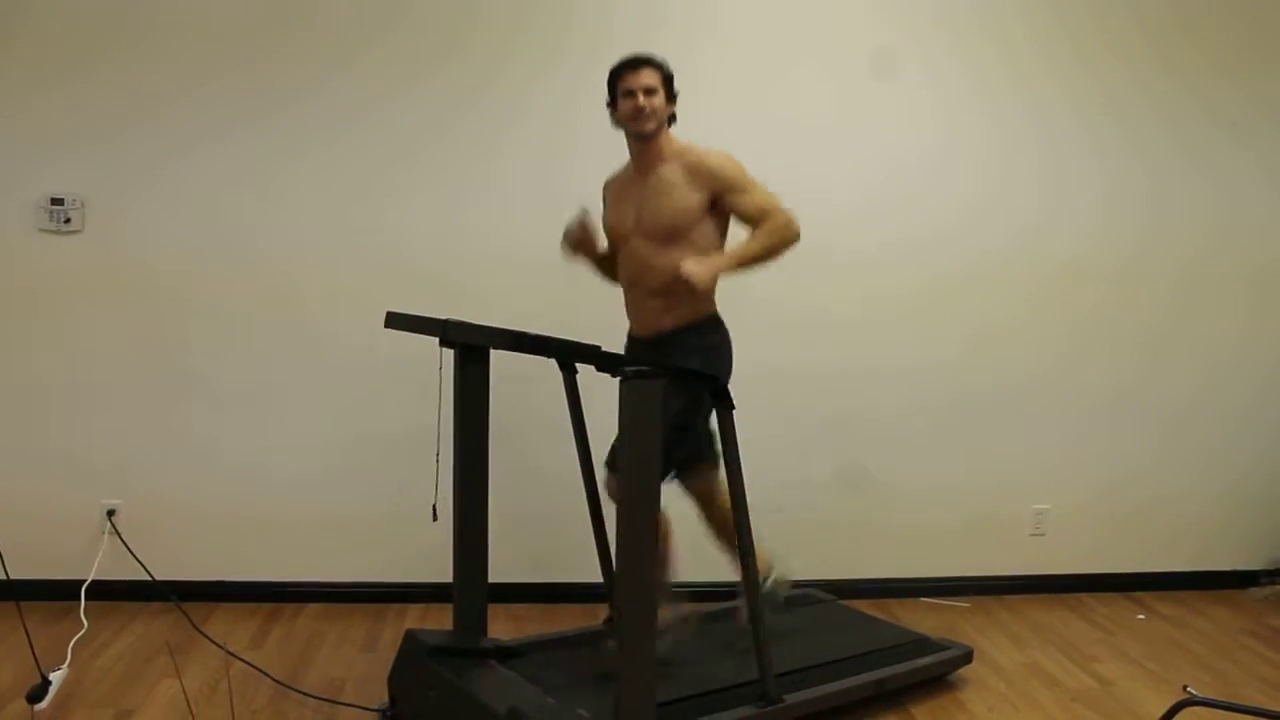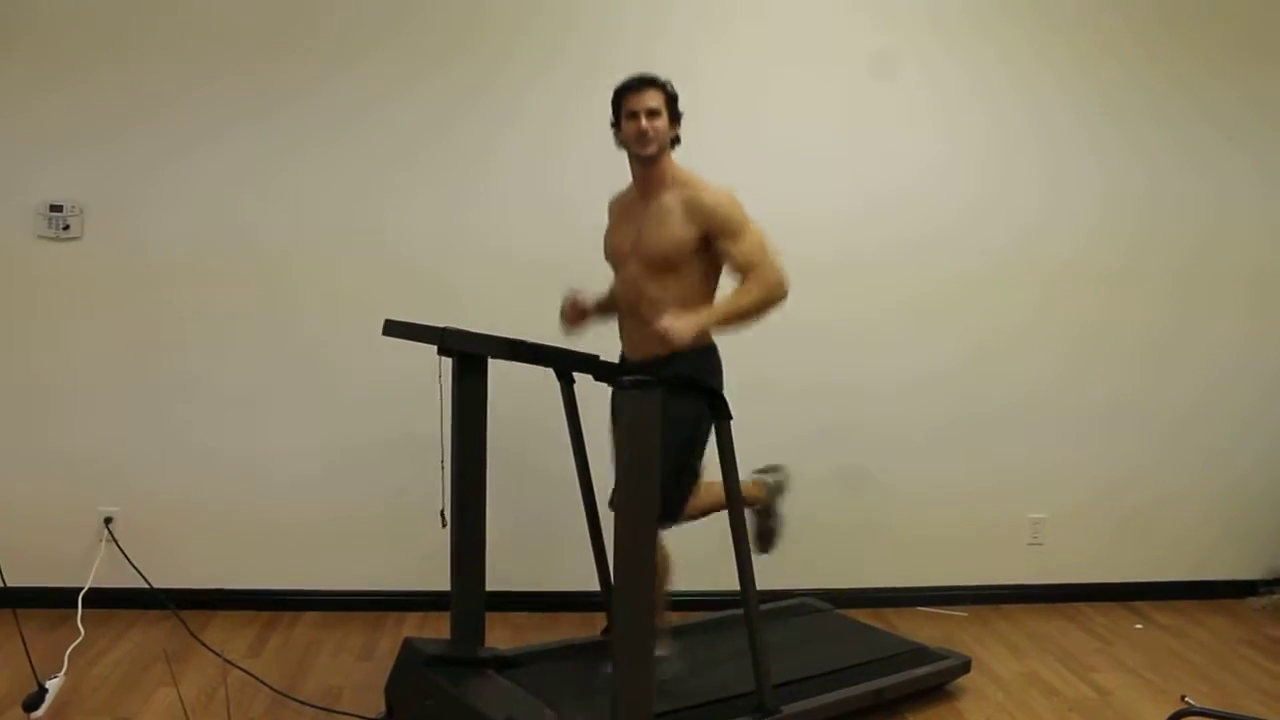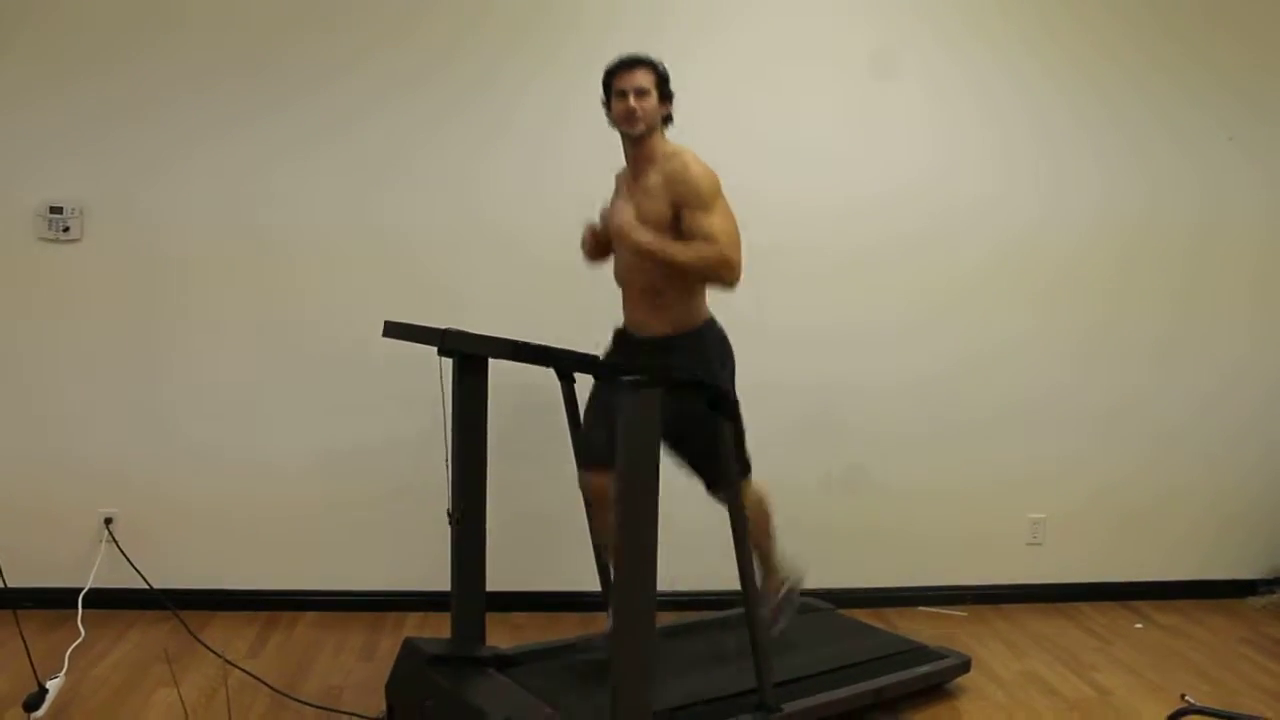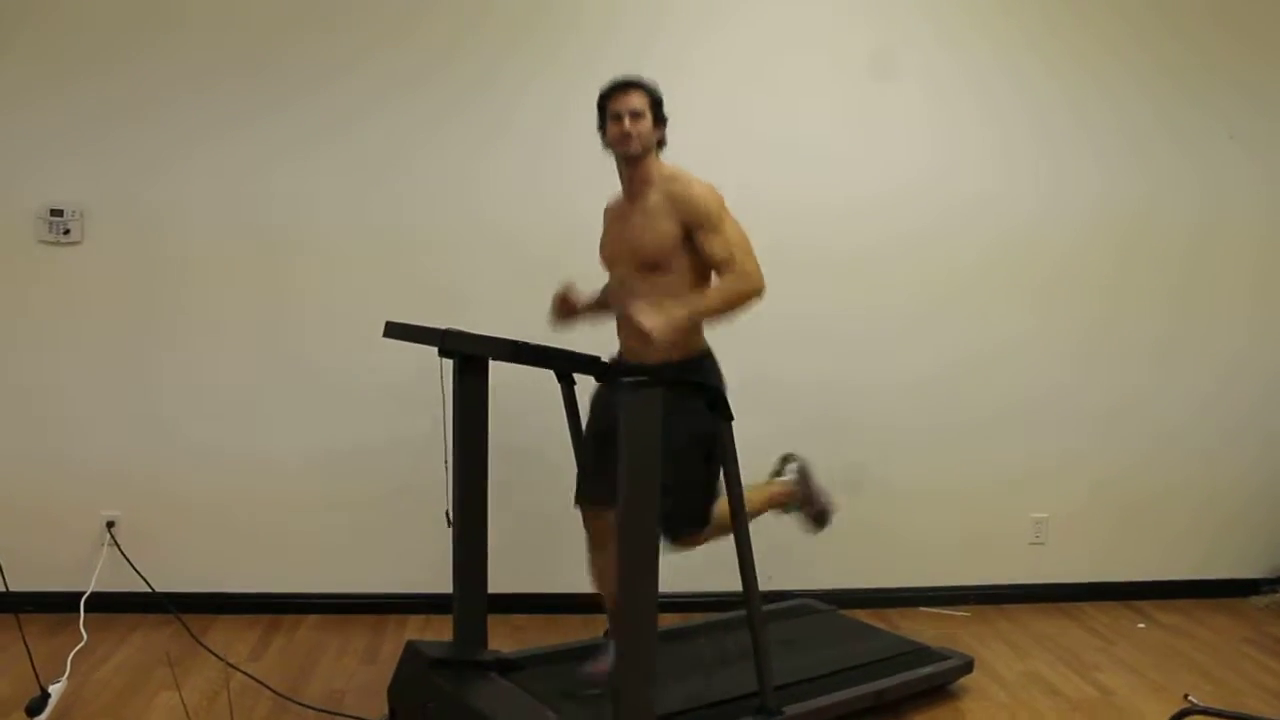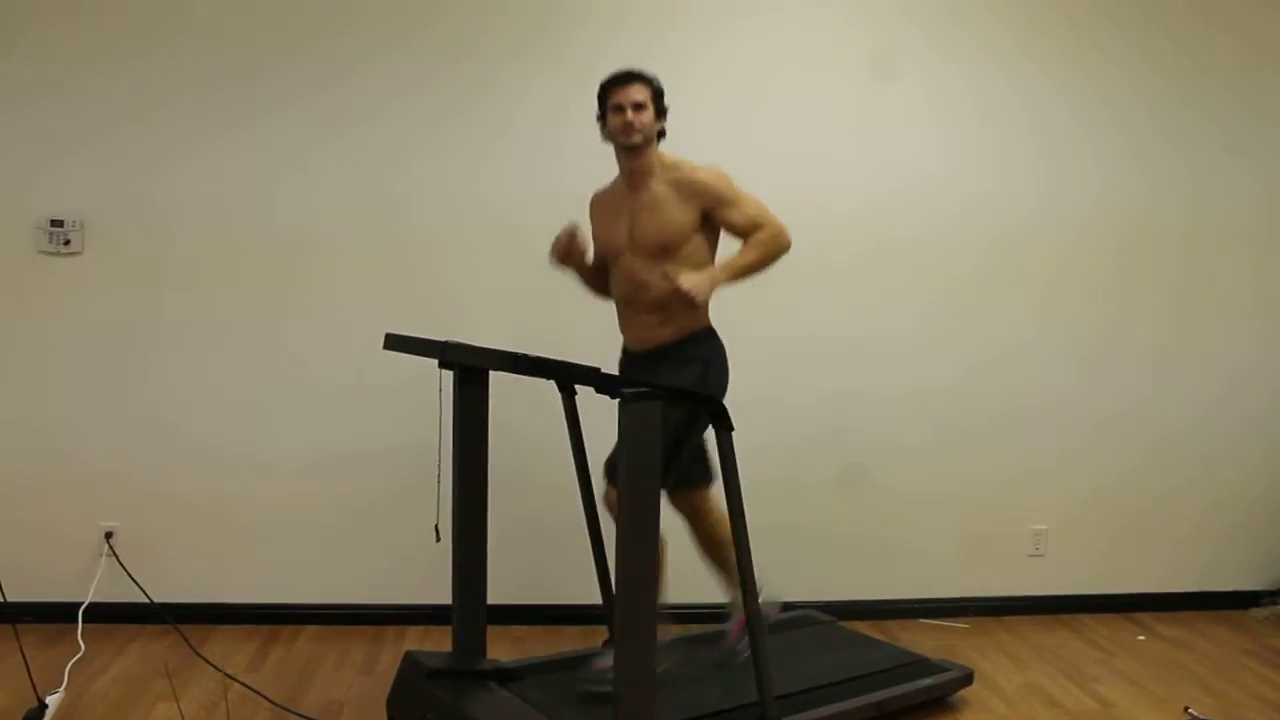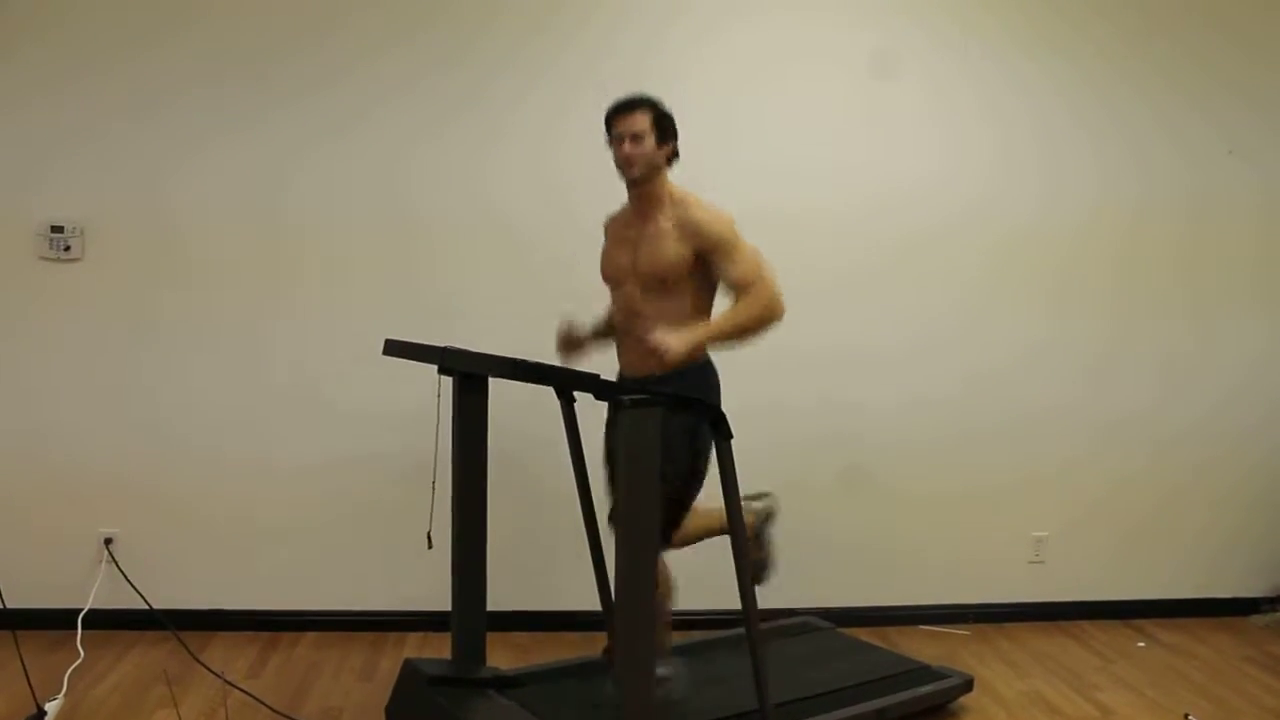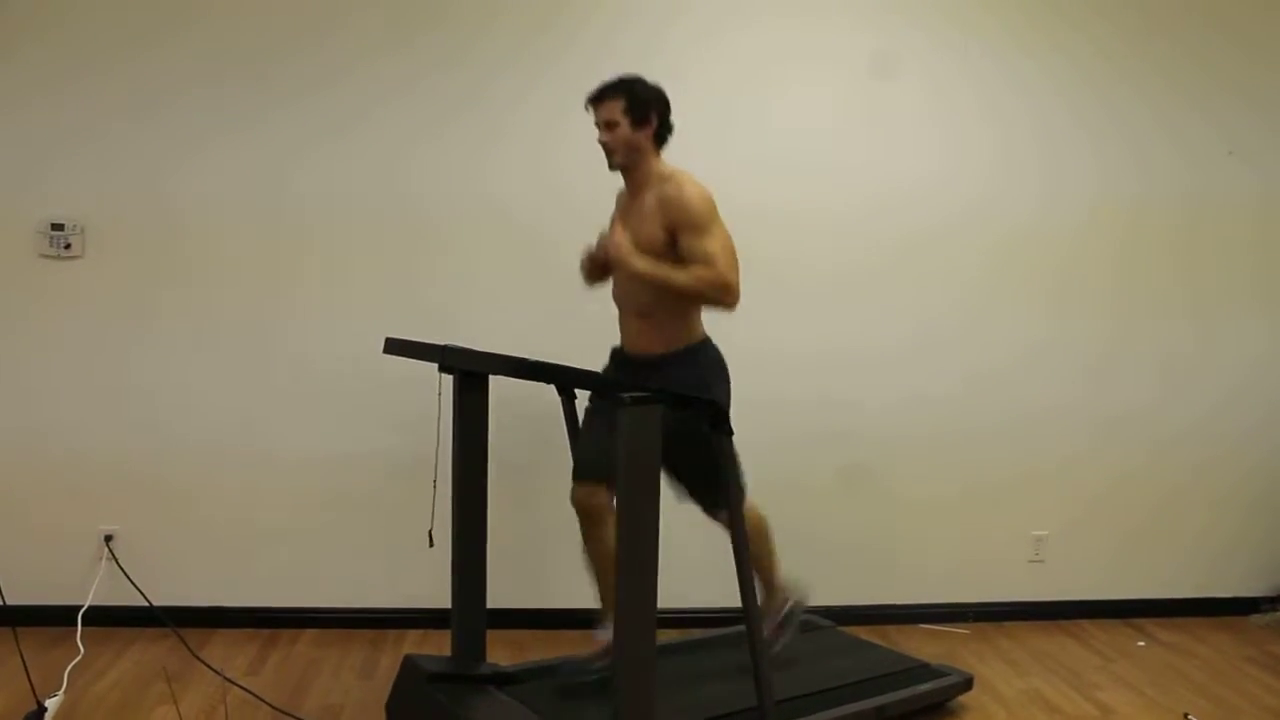
dt=0.2s
person 1, frame 1
left shoulder: (708, 167)
right shoulder: (615, 186)
left elbow: (784, 227)
left wrist: (713, 264)
right wrist: (591, 250)
left hip: (696, 347)
right hip: (642, 350)
left knee: (623, 482)
right knee: (698, 480)
right ankle: (761, 576)
person 1, frame 2
left shoulder: (707, 201)
right shoulder: (619, 207)
left elbow: (772, 282)
left wrist: (698, 321)
right wrist: (593, 307)
left hip: (686, 375)
right hip: (633, 372)
right knee: (669, 499)
left ankle: (652, 643)
right ankle: (757, 488)
person 1, frame 3
left shoulder: (689, 174)
right shoulder: (625, 178)
left elbow: (727, 267)
left wrist: (635, 235)
right wrist: (607, 243)
left hip: (691, 351)
right hip: (630, 347)
left knee: (728, 486)
right knee: (597, 481)
left ankle: (777, 581)
person 1, frame 4
left shoulder: (691, 197)
right shoulder: (616, 211)
left elbow: (748, 278)
left wrist: (672, 316)
right wrist: (591, 303)
left hip: (686, 380)
right hip: (626, 377)
left knee: (686, 529)
right knee: (598, 517)
left ankle: (786, 485)
person 1, frame 5
left shoulder: (695, 183)
right shoulder: (603, 202)
left elbow: (774, 235)
left wrist: (710, 276)
right wrist: (577, 261)
left hip: (692, 360)
right hip: (636, 365)
left knee: (622, 492)
right knee: (690, 498)
right ankle: (748, 605)
person 1, frame 6
left shoulder: (701, 223)
right shoulder: (615, 226)
left elbow: (767, 303)
left wrist: (692, 337)
right wrist: (590, 335)
left hip: (684, 391)
right hip: (630, 392)
right knee: (664, 523)
left ankle: (660, 656)
right ankle: (747, 517)
person 1, frame 7
left shoulder: (684, 196)
right shoulder: (627, 197)
left elbow: (725, 288)
left wrist: (633, 264)
right wrist: (608, 266)
left hip: (685, 370)
right hip: (627, 368)
left knee: (722, 505)
right knee: (588, 498)
left ankle: (779, 602)
right ankle: (616, 623)
